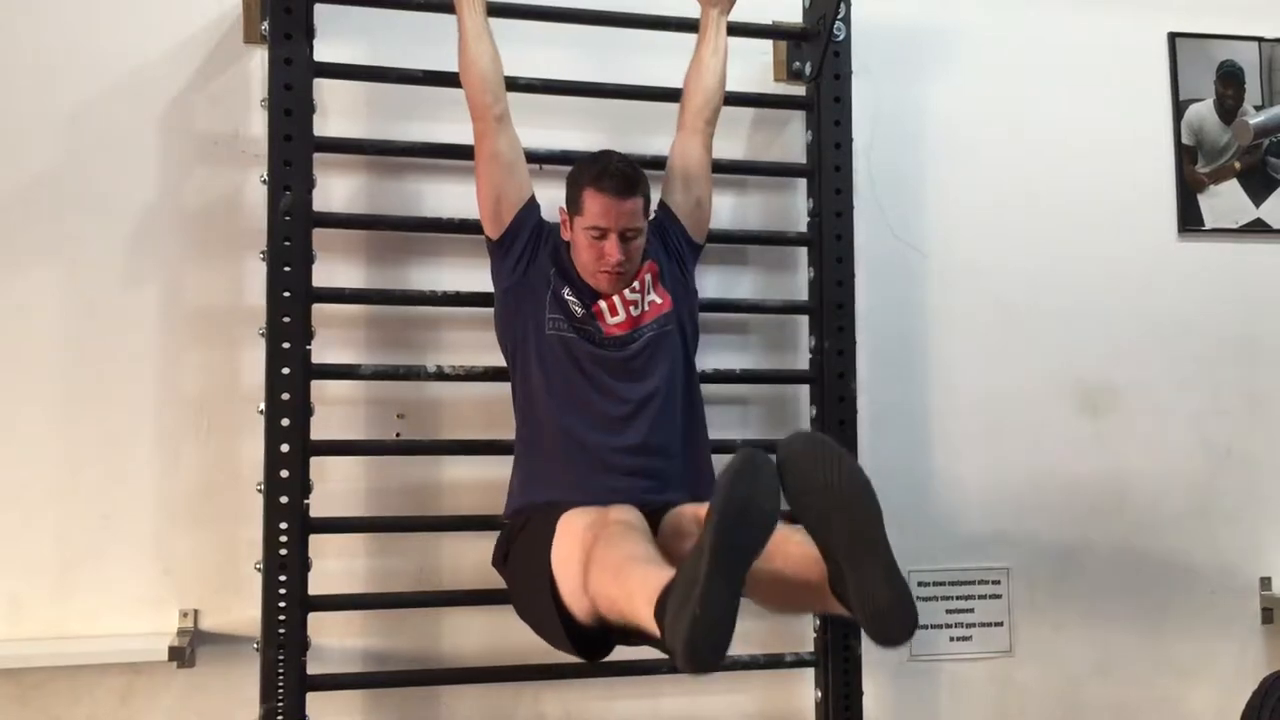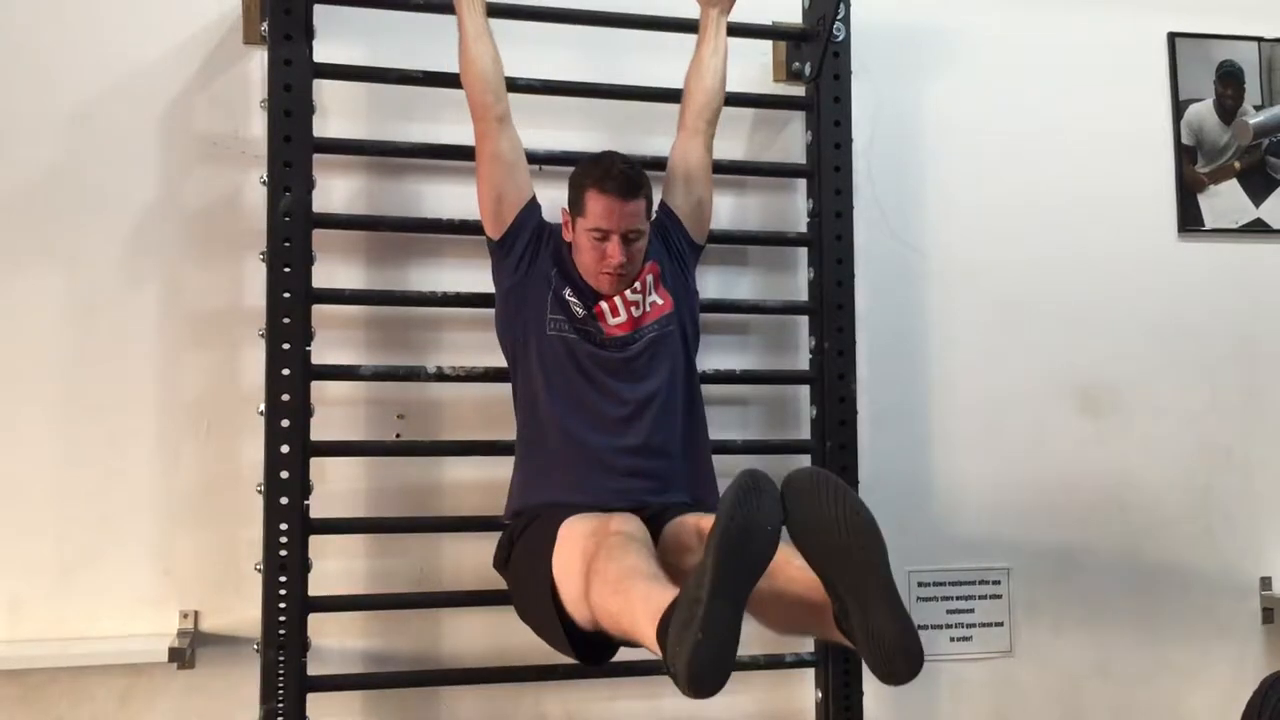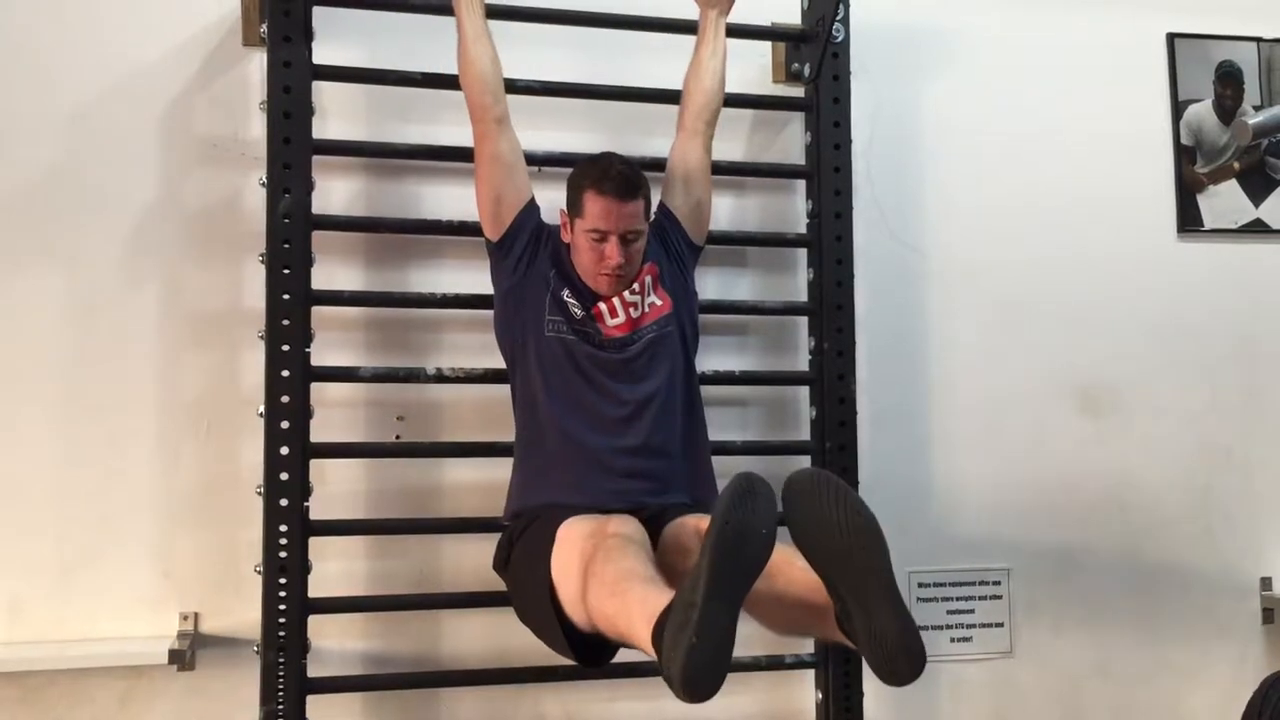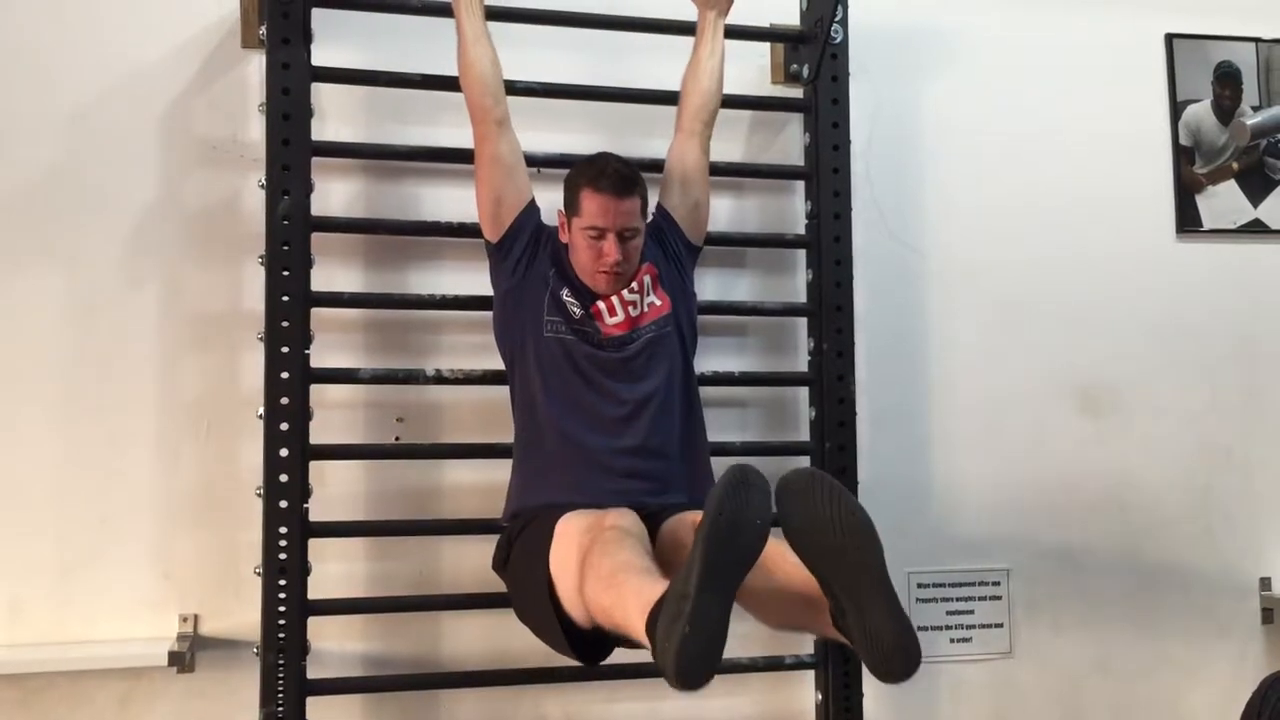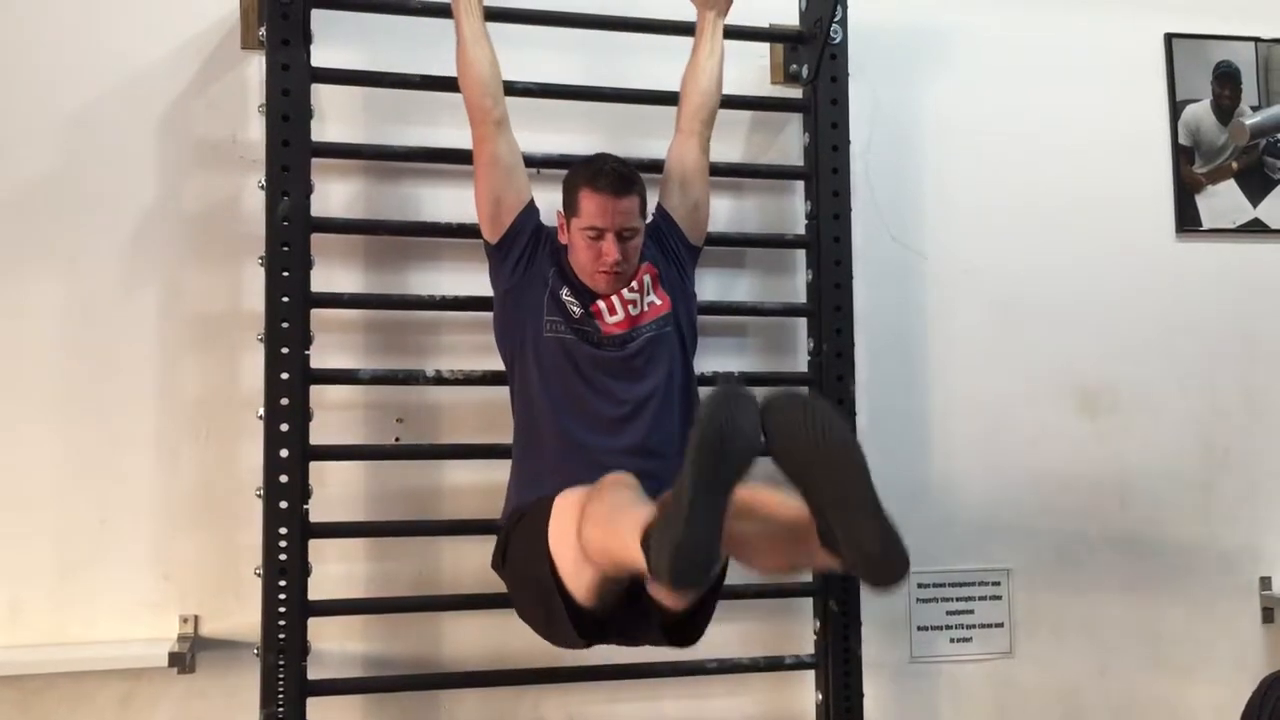
dt=0.2s
person 1, frame 1
left shoulder: (669, 262)
right shoulder: (529, 268)
left elbow: (697, 129)
right elbow: (491, 121)
left hip: (669, 526)
right hip: (559, 533)
left knee: (712, 529)
right knee: (614, 533)
left ankle: (849, 586)
right ankle: (686, 608)
person 1, frame 2
left shoulder: (669, 264)
right shoulder: (531, 268)
left elbow: (696, 130)
right elbow: (492, 122)
left hip: (671, 526)
right hip: (561, 537)
left knee: (714, 542)
right knee: (615, 543)
left ankle: (853, 612)
right ankle: (687, 627)
person 1, frame 3
left shoulder: (669, 266)
right shoulder: (530, 271)
left elbow: (695, 132)
right elbow: (491, 124)
left hip: (671, 527)
right hip: (559, 537)
left knee: (716, 543)
right knee: (613, 545)
left ankle: (855, 614)
right ankle: (679, 629)
person 1, frame 4
left shoulder: (667, 266)
right shoulder: (529, 270)
left elbow: (693, 132)
right elbow: (492, 123)
left hip: (671, 527)
right hip: (559, 541)
left knee: (712, 540)
right knee: (614, 537)
left ankle: (849, 608)
right ankle: (678, 618)
person 1, frame 5
left shoulder: (666, 266)
right shoulder: (528, 272)
left elbow: (693, 131)
right elbow: (490, 124)
right hip: (557, 550)
left knee: (712, 502)
right knee: (618, 497)
left ankle: (842, 535)
right ankle: (682, 518)
